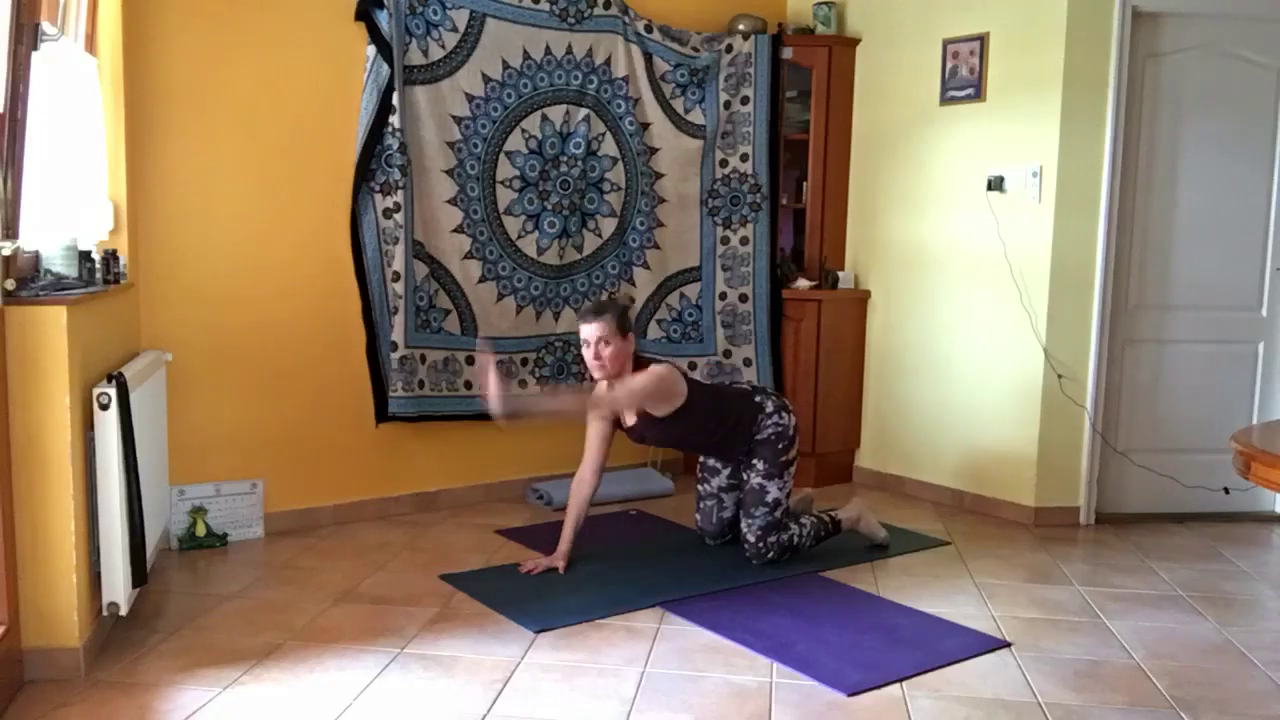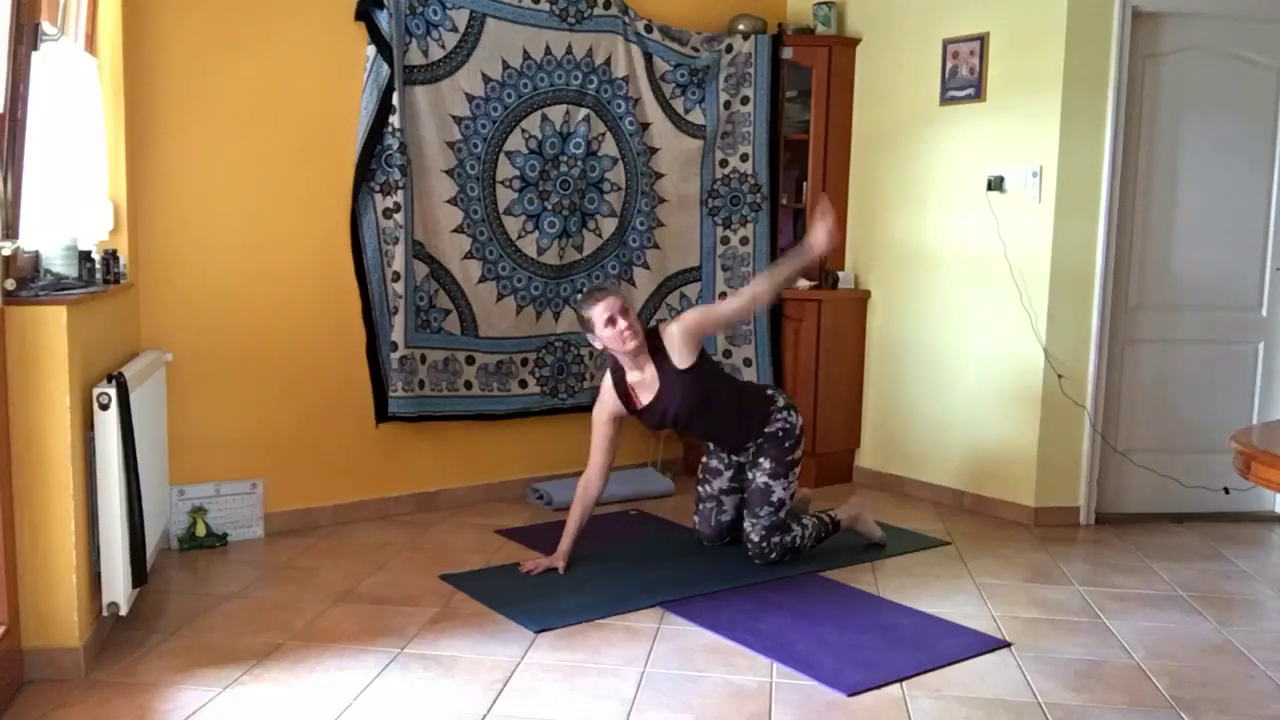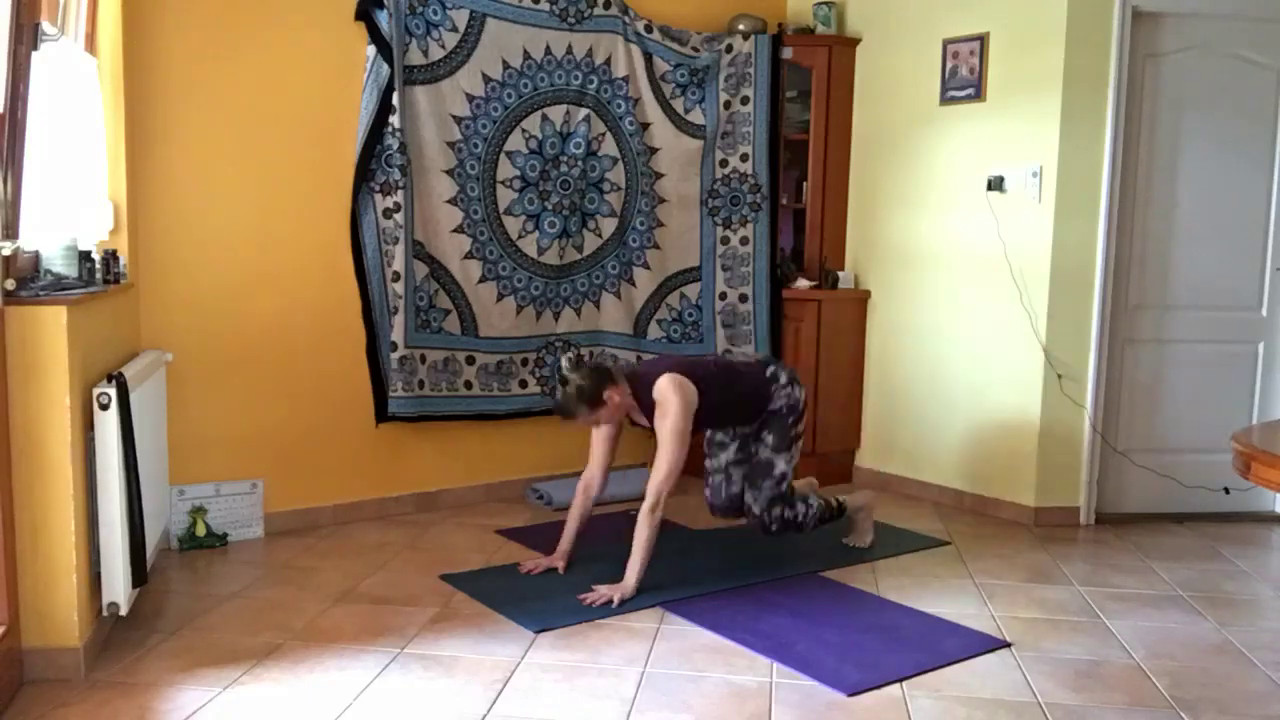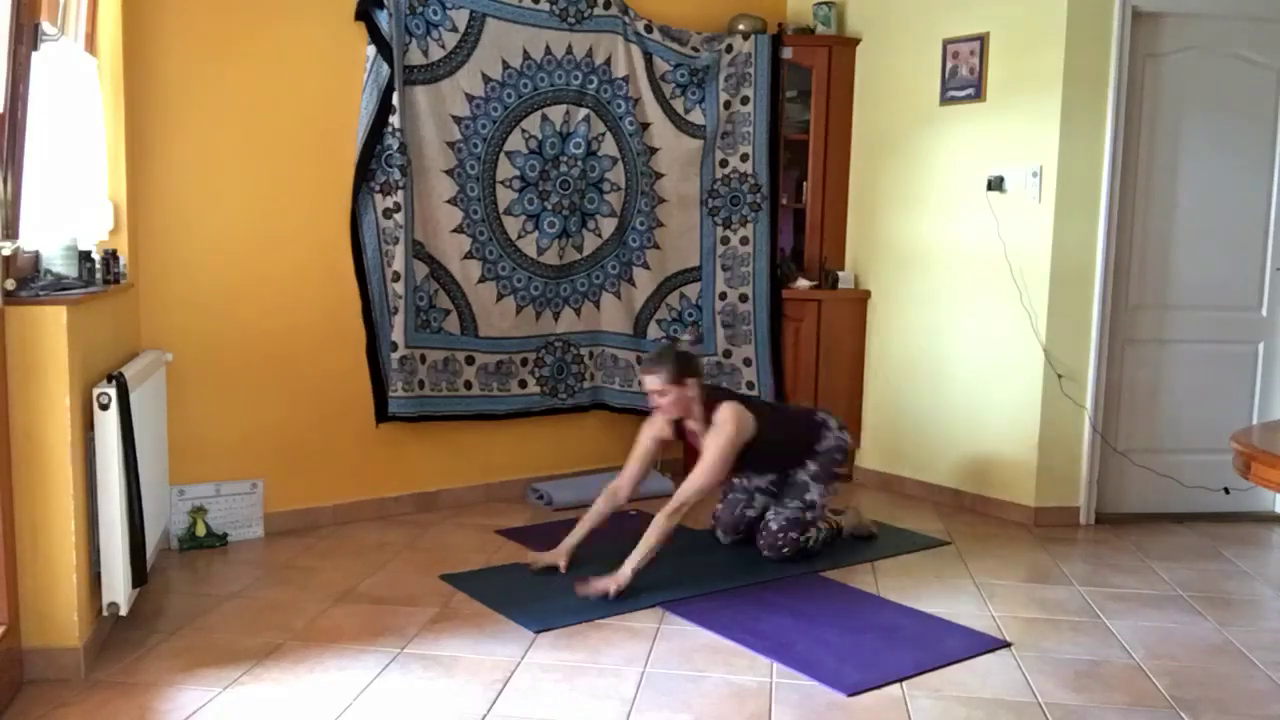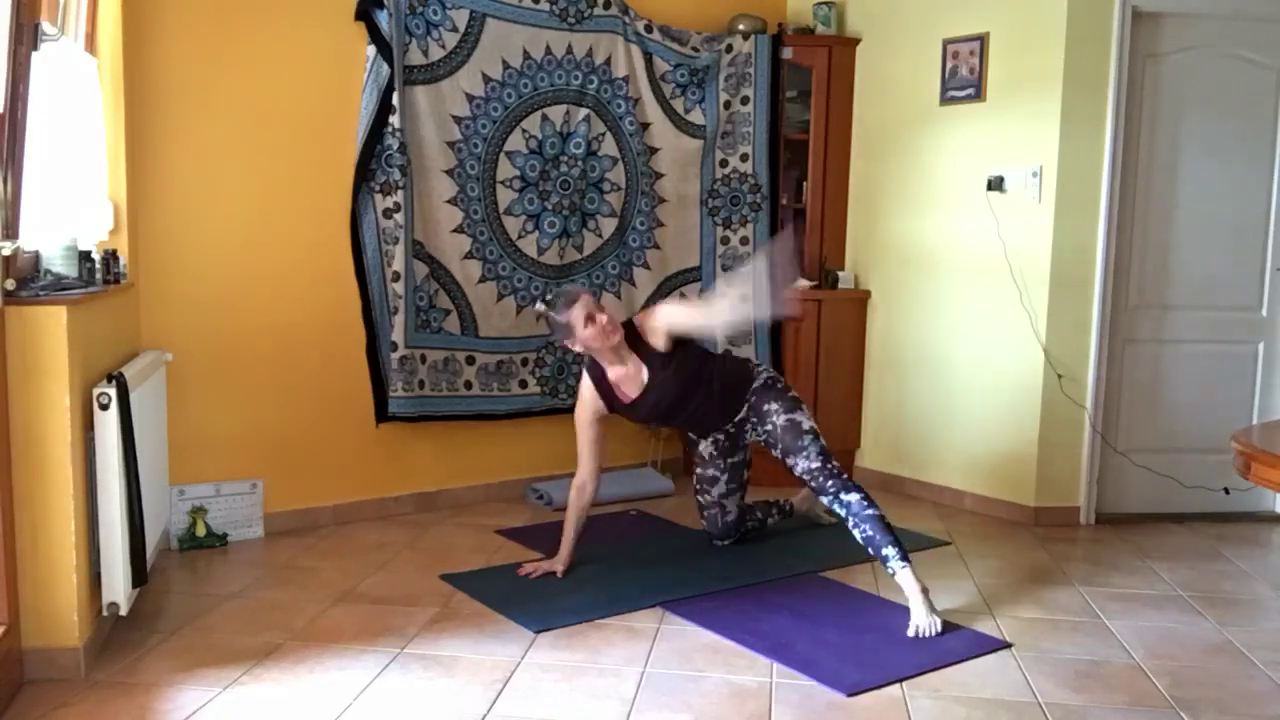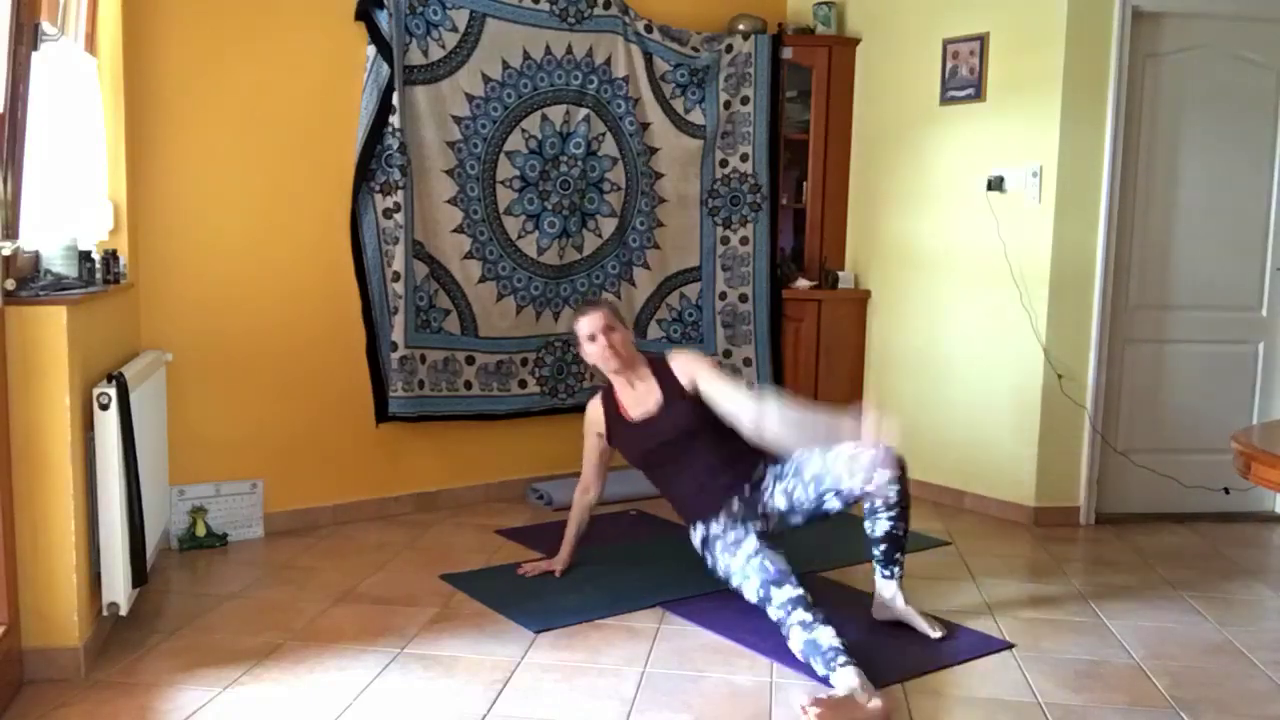
dt=0.3s
person 1, frame 1
left shoulder: (658, 380)
right shoulder: (602, 390)
right elbow: (587, 475)
right wrist: (561, 551)
left hip: (766, 426)
right hip: (727, 447)
left knee: (760, 548)
right knee: (713, 532)
left ankle: (846, 517)
right ankle: (788, 501)
person 1, frame 2
left shoulder: (677, 338)
right shoulder: (612, 391)
left elbow: (746, 302)
right elbow: (592, 480)
left wrist: (810, 250)
right wrist: (562, 552)
left hip: (770, 428)
right hip: (726, 446)
left knee: (763, 546)
right knee: (712, 532)
left ankle: (846, 516)
right ankle: (788, 501)
person 1, frame 3
left shoulder: (668, 394)
right shoulder: (610, 401)
left elbow: (655, 500)
right elbow: (591, 480)
left wrist: (628, 583)
right wrist: (562, 551)
left hip: (775, 393)
right hip: (732, 409)
left knee: (768, 511)
right knee: (723, 500)
left ankle: (851, 506)
right ankle: (800, 491)
person 1, frame 4
left shoulder: (729, 419)
right shoulder: (665, 420)
left elbow: (677, 506)
right elbow: (621, 487)
left wrist: (624, 573)
right wrist: (566, 547)
left hip: (819, 443)
right hip: (771, 463)
left knee: (778, 541)
left ankle: (844, 522)
right ankle: (812, 512)
person 1, frame 5
left shoulder: (655, 324)
right shoulder: (591, 391)
left elbow: (715, 313)
right elbow: (585, 480)
right wrist: (563, 555)
left hip: (755, 394)
right hip: (711, 431)
left knee: (824, 476)
right knee: (722, 531)
left ankle: (909, 581)
right ankle: (798, 506)
person 1, frame 6
left shoulder: (682, 367)
right shoulder: (598, 413)
left elbow: (749, 406)
right elbow: (588, 491)
right wrist: (562, 557)
left hip: (762, 484)
left knee: (884, 469)
right knee: (770, 584)
left ankle: (890, 593)
right ankle: (852, 685)
